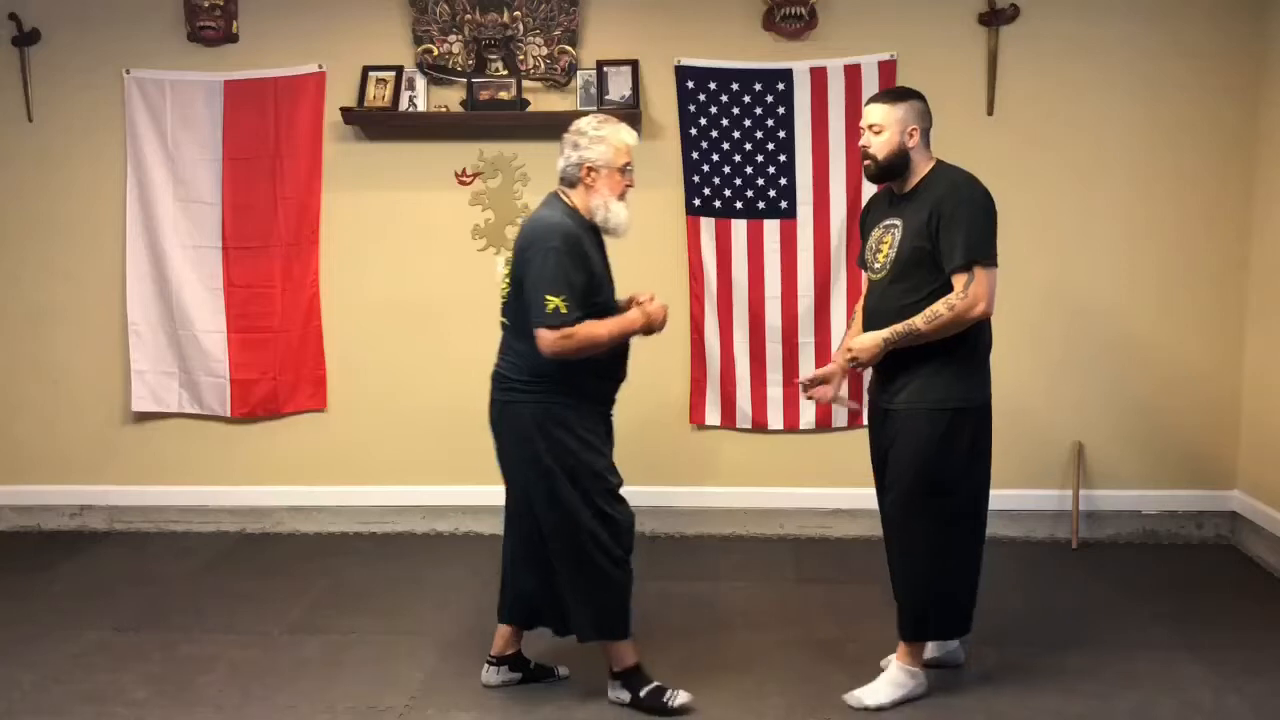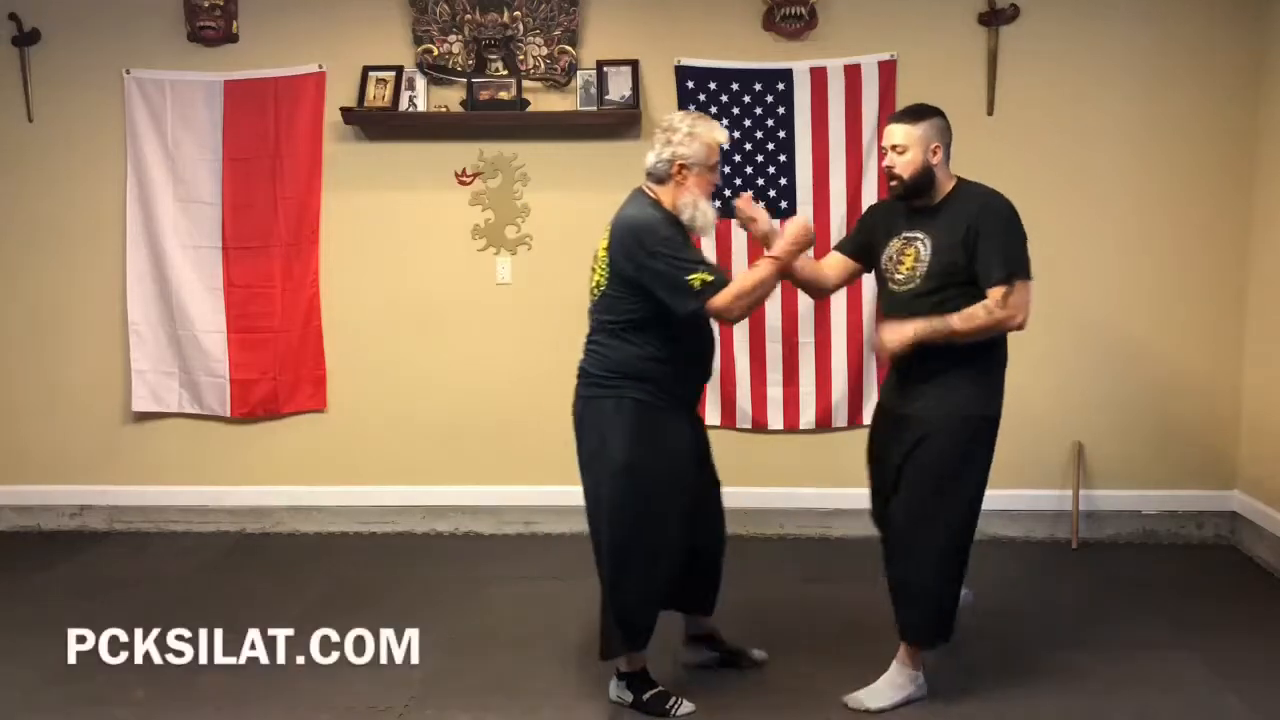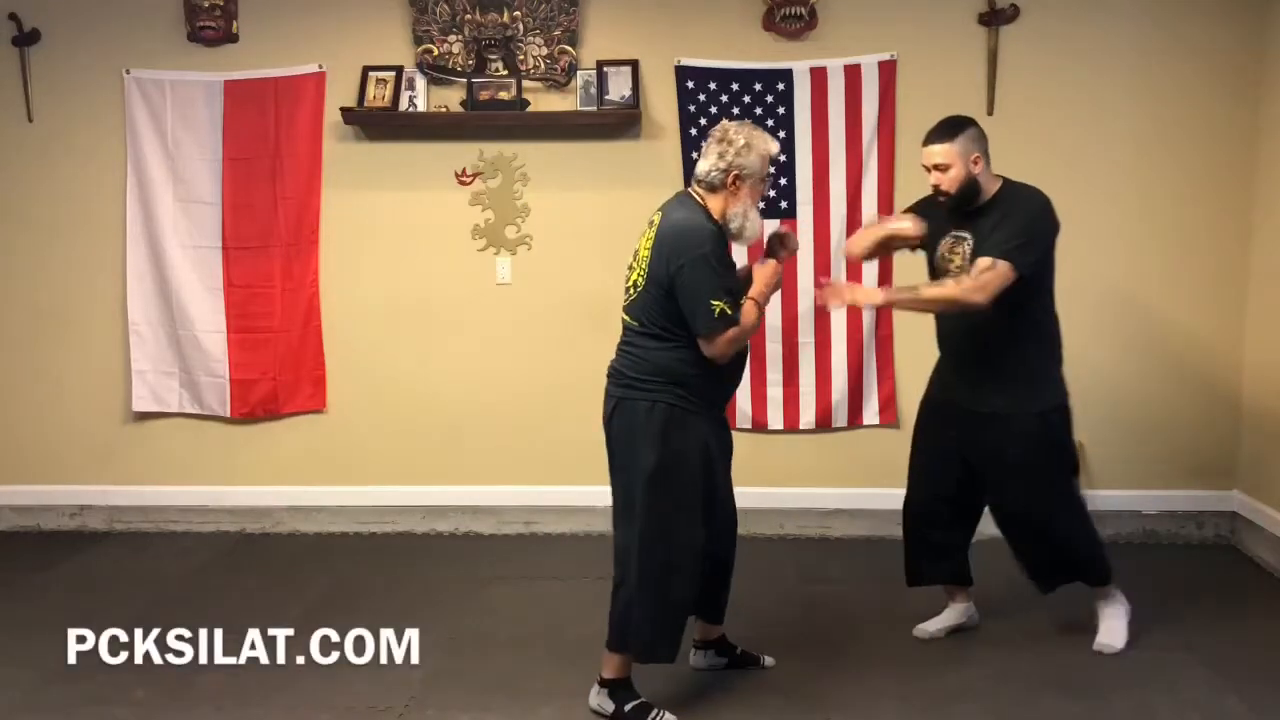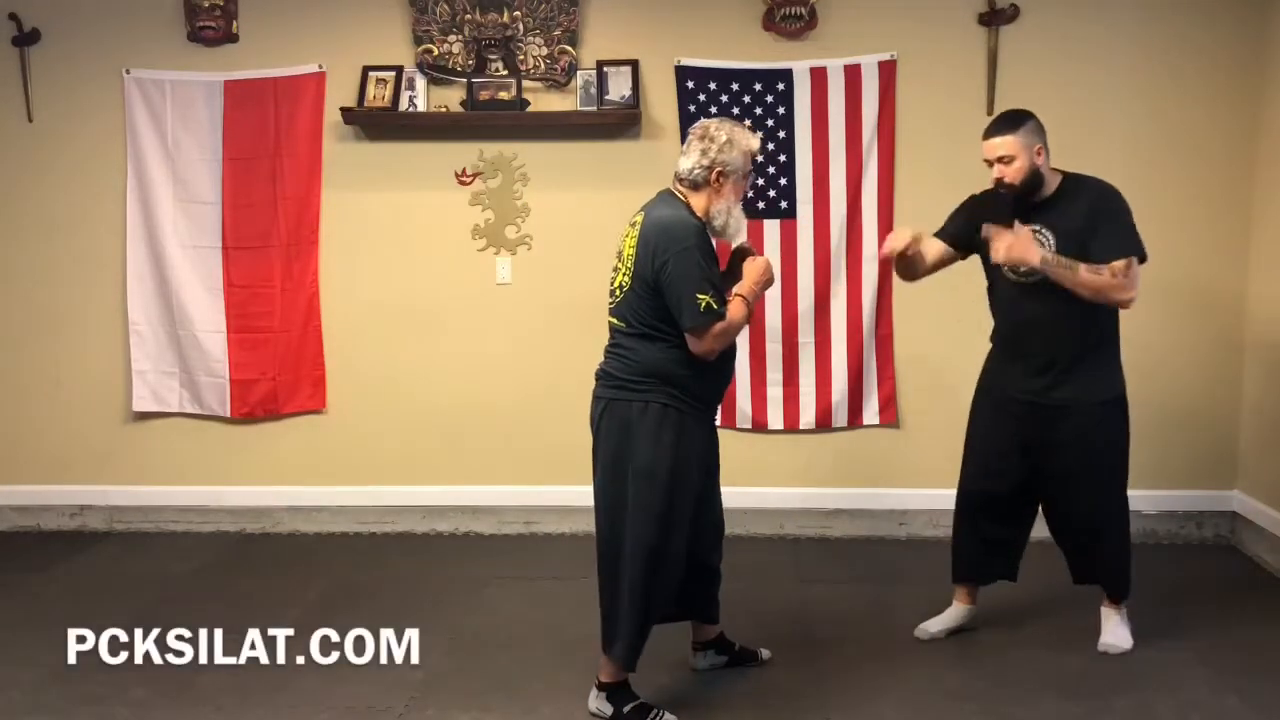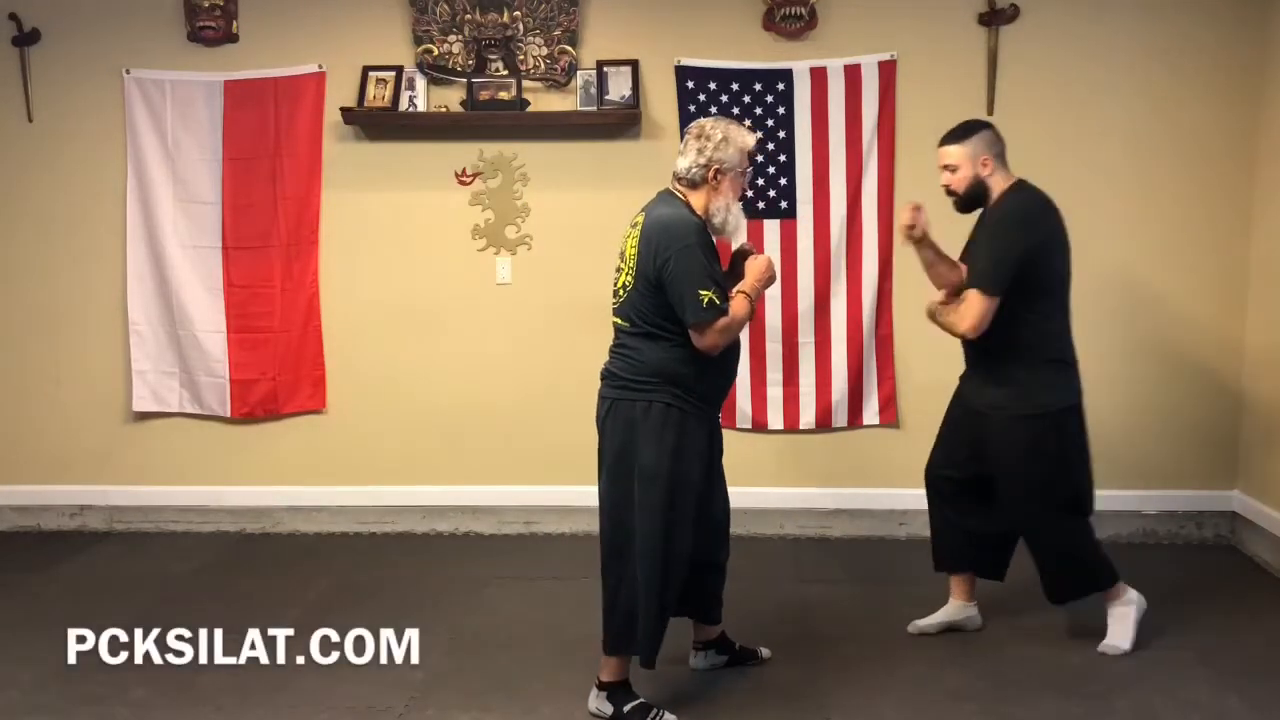
dt=0.5s
person 1, frame 1
left shoulder: (575, 226)
right shoulder: (553, 235)
right elbow: (556, 340)
left wrist: (625, 309)
right wrist: (635, 322)
left hip: (554, 410)
right hip: (546, 413)
left knee: (540, 529)
right knee: (600, 528)
left ankle: (505, 655)
person 1, frame 2
left shoulder: (658, 218)
right shoulder: (644, 227)
left elbow: (693, 299)
right elbow: (726, 307)
left wrist: (755, 269)
right wrist: (781, 255)
left hip: (661, 404)
right hip: (627, 409)
left knee: (697, 521)
right knee: (636, 535)
left ankle: (701, 639)
person 1, frame 3
left shoulder: (690, 216)
right shoulder: (694, 236)
left elbow: (712, 298)
right elbow: (721, 342)
left wrist: (761, 264)
right wrist: (763, 289)
left hip: (683, 406)
right hip: (656, 409)
left knee: (712, 526)
right knee: (659, 540)
left ankle: (709, 642)
person 1, frame 4
left shoulder: (667, 213)
right shoulder: (680, 232)
right elbow: (707, 338)
left wrist: (728, 278)
right wrist: (749, 290)
left hip: (670, 408)
right hip: (647, 412)
left knee: (696, 528)
right knee: (641, 540)
left ankle: (709, 642)
person 1, frame 5
left shoulder: (669, 214)
right shoulder: (680, 231)
right elbow: (711, 334)
left wrist: (730, 276)
right wrist: (751, 286)
left hip: (675, 407)
right hip: (652, 411)
left knee: (704, 523)
right knee: (644, 539)
left ankle: (709, 640)
person 2, frame 1
left shoulder: (958, 195)
right shoulder: (878, 204)
left elbow: (974, 302)
left wrist: (884, 341)
right wrist: (842, 360)
left hip: (943, 395)
right hip: (891, 390)
left knee: (925, 521)
right knee: (904, 518)
left ankle: (909, 664)
right ankle: (941, 636)
person 2, frame 2
left shoulder: (986, 211)
right shoulder: (883, 215)
left elbow: (1011, 311)
right elbow: (821, 279)
left wrist: (918, 329)
right wrist: (770, 234)
left hip: (960, 401)
right hip: (901, 393)
left knee: (925, 526)
right knee: (896, 517)
left ankle: (905, 670)
right ankle: (944, 593)
person 2, frame 3
left shoulder: (1026, 209)
right shoulder: (935, 210)
left elbow: (977, 291)
right elbow: (857, 249)
left wrist: (884, 297)
right wrist: (886, 229)
left hip: (1023, 395)
right hip: (954, 386)
left knee: (1039, 506)
right knee: (930, 502)
left ankle: (1107, 597)
right ankle: (960, 601)
person 2, frame 4
left shoulder: (1095, 200)
right shoulder: (983, 208)
left elbow: (1123, 288)
right elbow: (925, 261)
left wrist: (1040, 260)
right wrist: (903, 249)
left hip: (1085, 389)
right hip: (1007, 382)
left knee: (1092, 504)
right knee: (982, 494)
left ankle: (1114, 607)
right ankle: (964, 603)
person 2, frame 5
left shoulder: (1019, 216)
right shoulder: (995, 214)
left elbow: (971, 320)
right elbow: (960, 285)
left wrist: (936, 311)
right wrist: (922, 243)
left hip: (1033, 396)
right hip: (990, 385)
left knee: (1043, 509)
right knee: (950, 480)
left ankle: (1120, 599)
right ankle: (962, 603)
